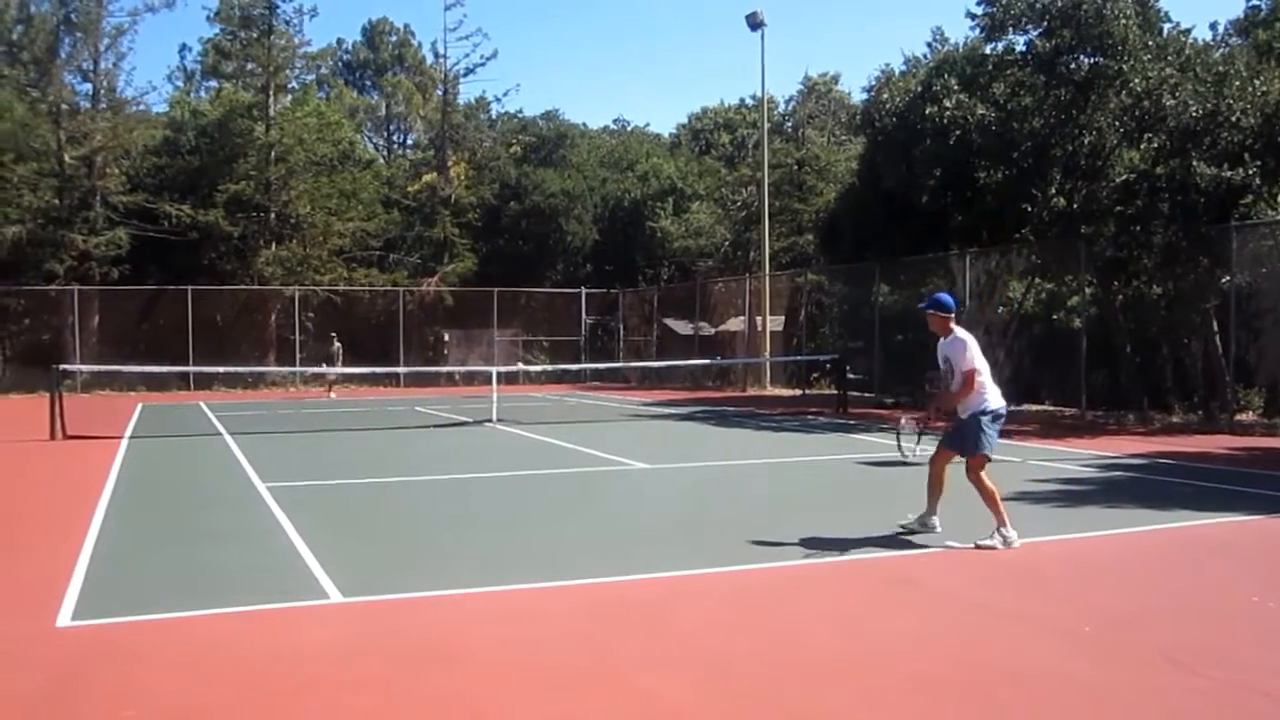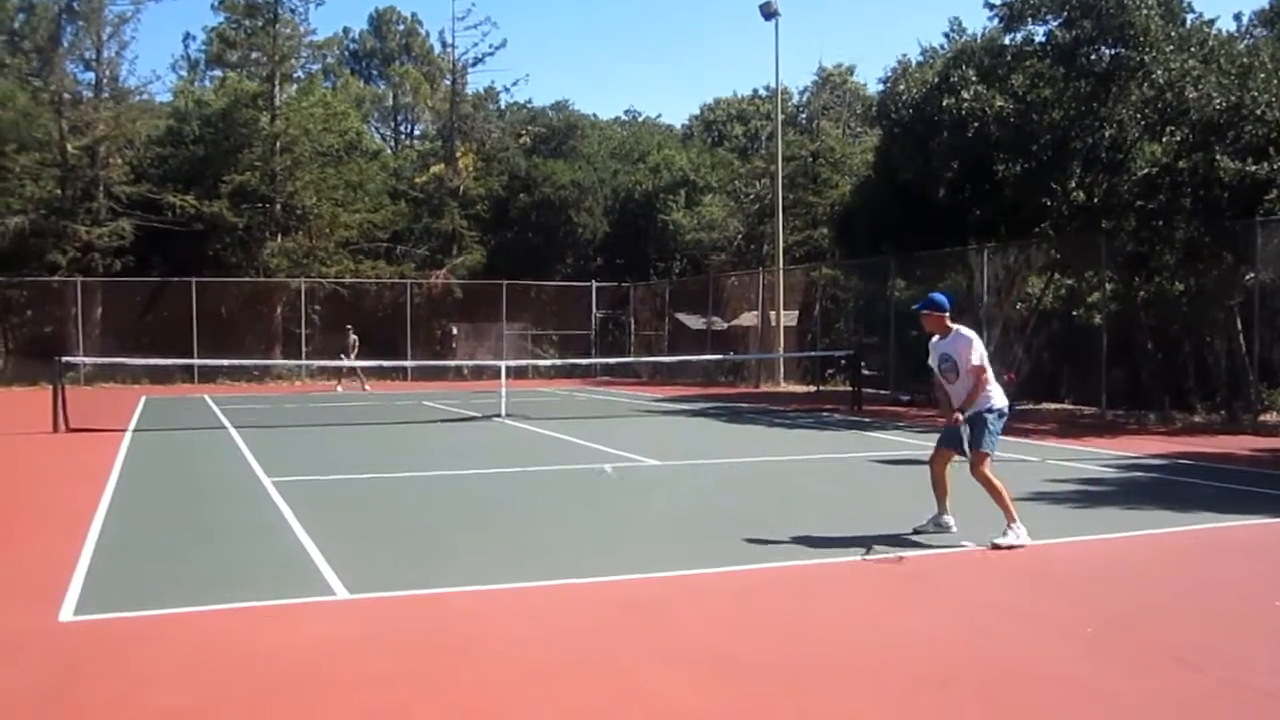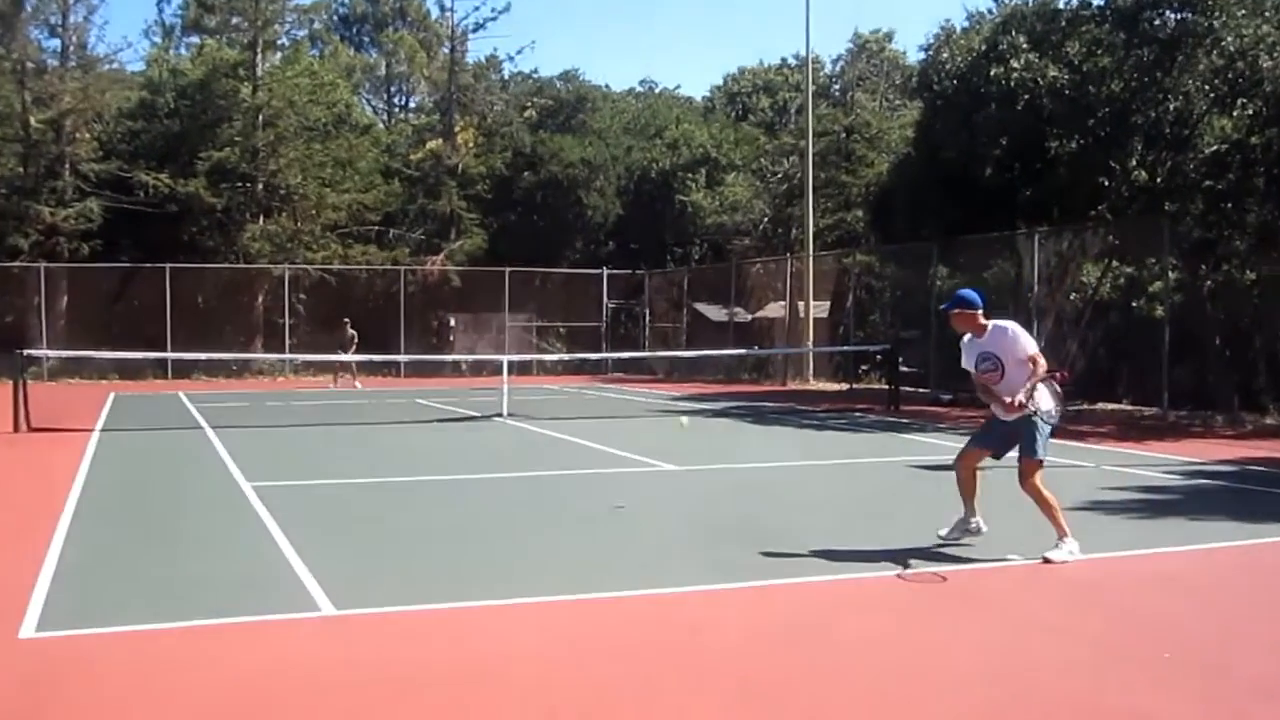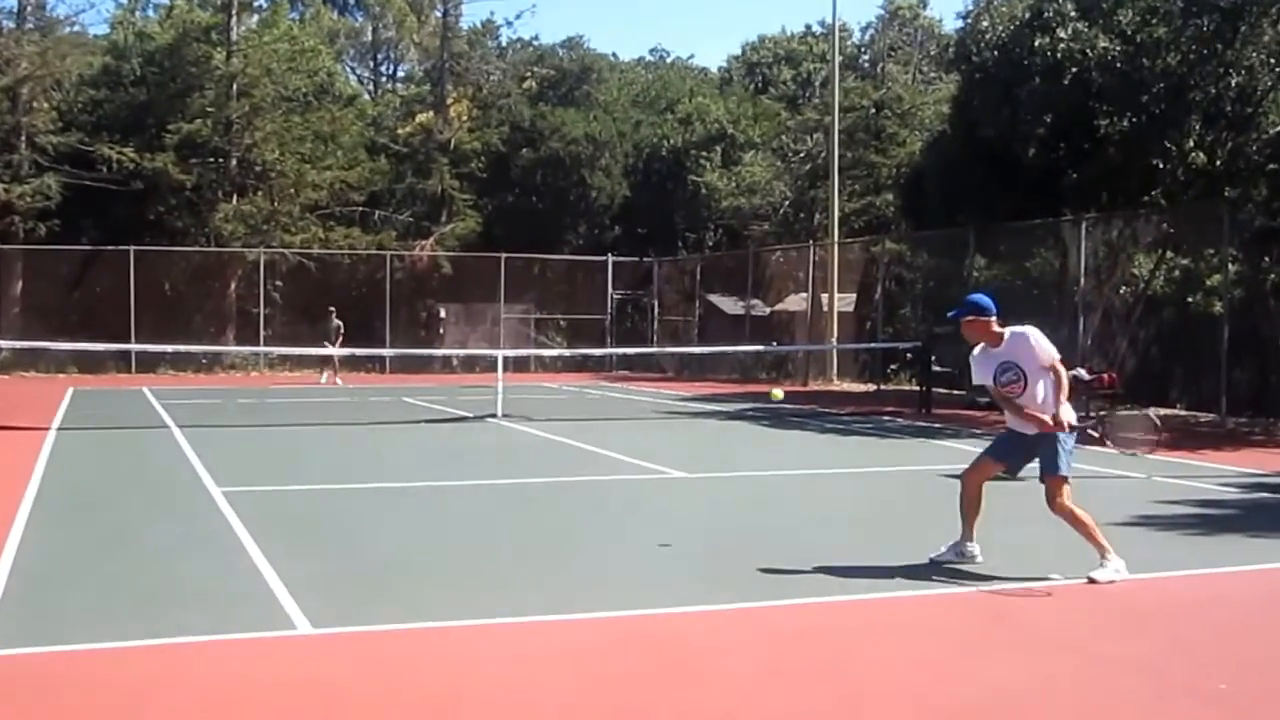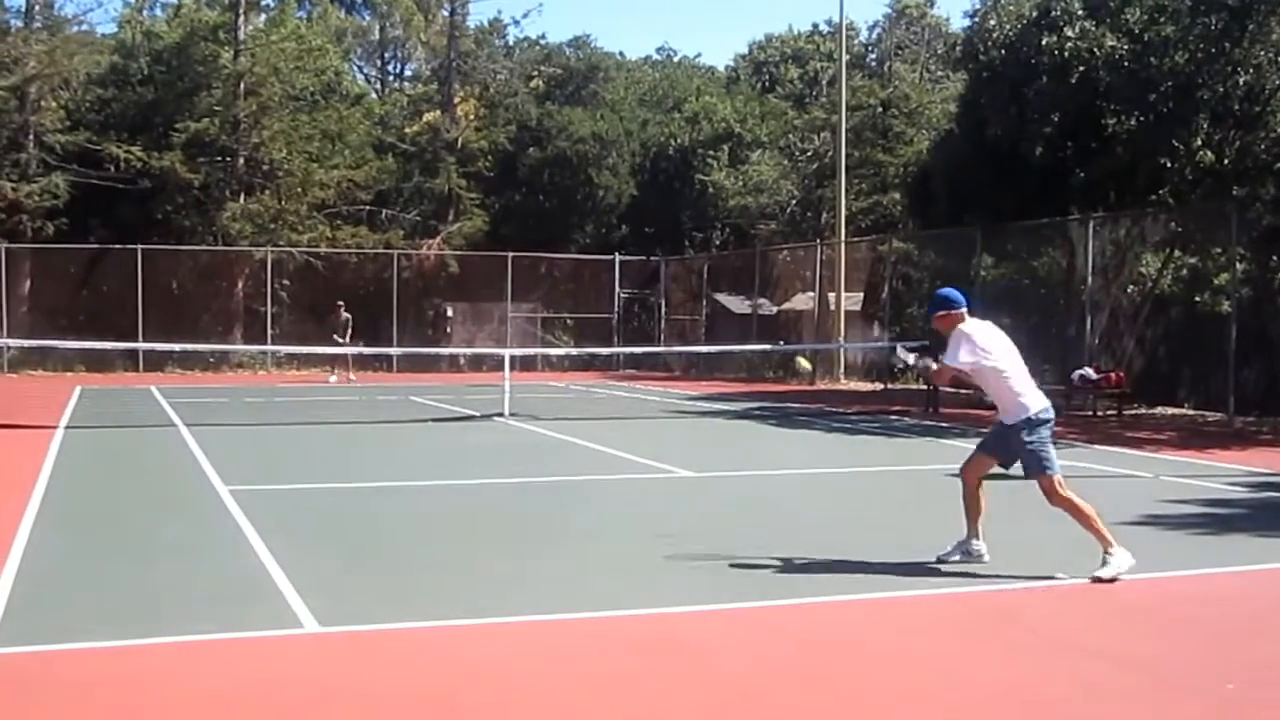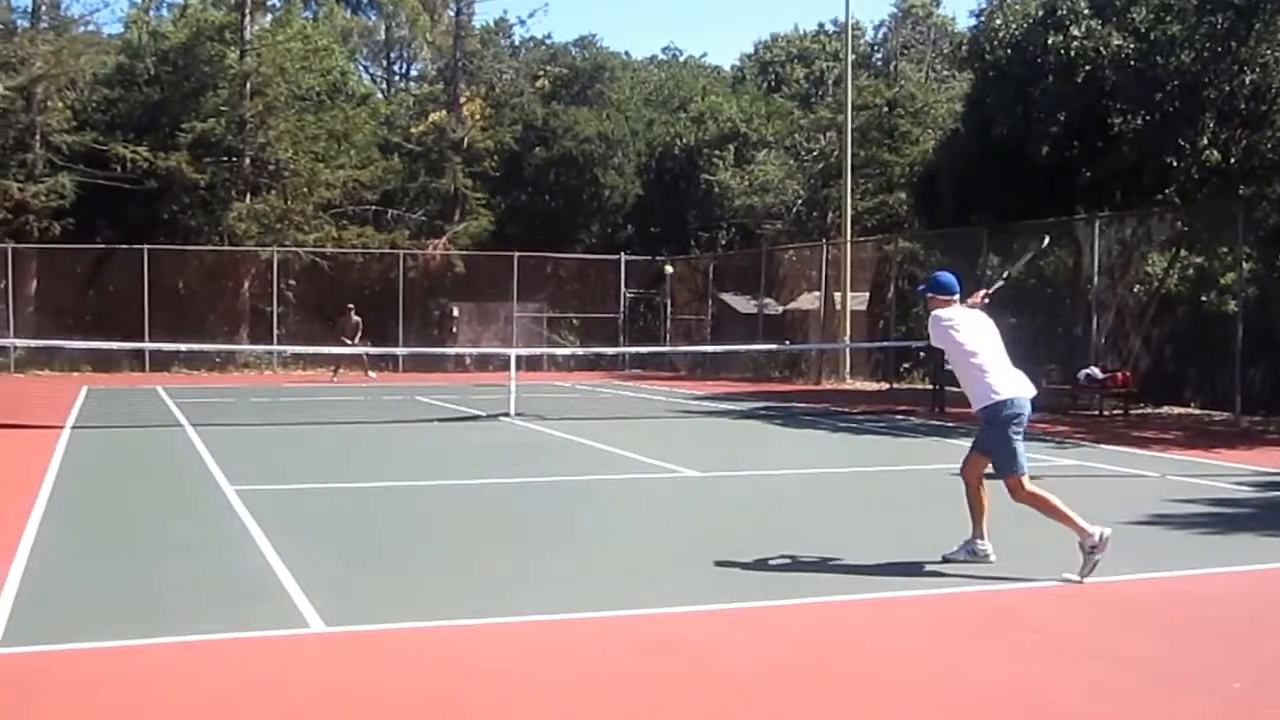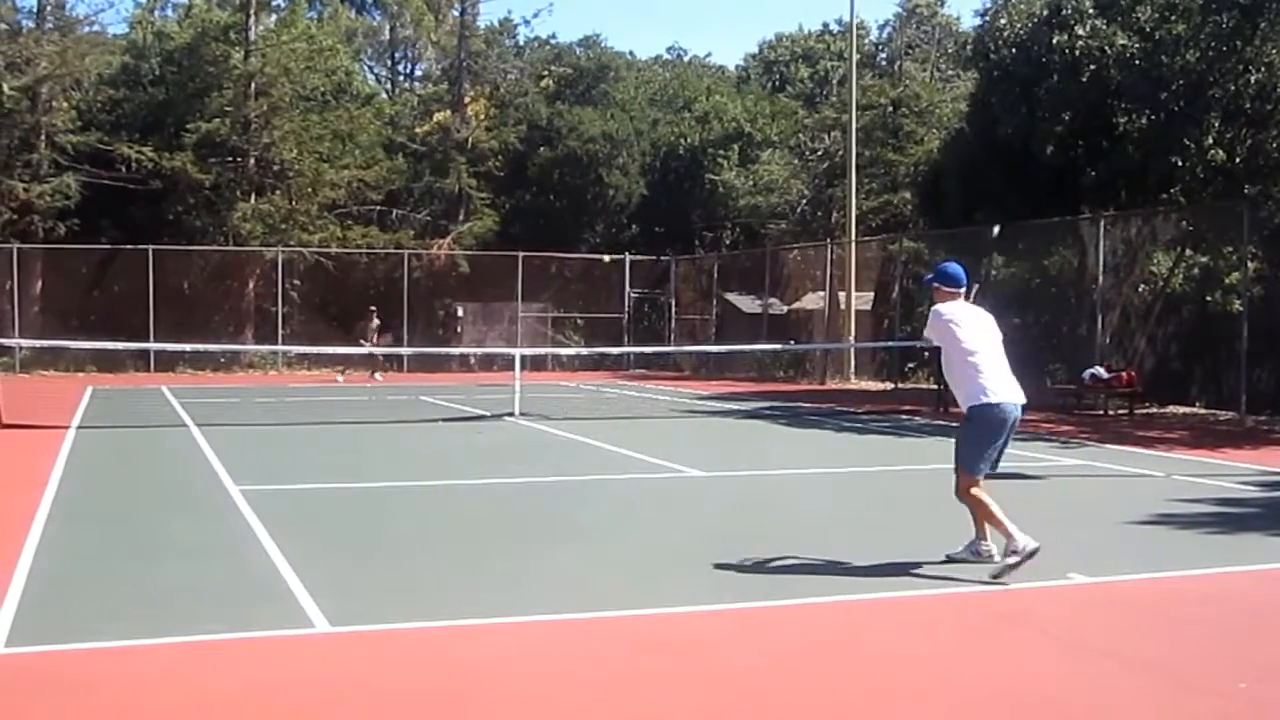
dt=0.2s
person 1, frame 1
left shoulder: (963, 341)
right shoulder: (942, 343)
left elbow: (970, 383)
right elbow: (948, 383)
left wrist: (943, 406)
right wrist: (938, 407)
left hip: (986, 410)
right hip: (966, 413)
left knee: (975, 472)
right knee: (937, 462)
left ankle: (1006, 532)
right ankle: (930, 518)
person 1, frame 2
left shoulder: (966, 337)
right shoulder: (935, 344)
left elbow: (983, 376)
right elbow: (939, 384)
left wrist: (966, 405)
right wrist: (949, 409)
left hip: (989, 409)
right hip: (962, 412)
left knee: (980, 469)
right knee: (937, 461)
left ankle: (1016, 528)
right ankle: (943, 517)
person 1, frame 3
left shoulder: (1008, 331)
right shoulder: (967, 345)
left elbow: (1038, 363)
right elbow: (980, 386)
left wrist: (1024, 394)
right wrist: (1004, 401)
left hip: (1032, 413)
right hip: (1002, 416)
left knee: (1029, 482)
right knee: (963, 463)
left ankle: (1067, 541)
right ankle: (970, 520)
person 1, frame 4
left shoulder: (1027, 337)
right shoulder: (979, 356)
left elbow: (1059, 373)
right elbow: (1005, 400)
left wrist: (1060, 409)
right wrist: (1035, 418)
left hip: (1054, 428)
right hip: (1019, 430)
left knee: (1057, 501)
right knee: (971, 477)
left ankle: (1111, 560)
right ankle: (966, 546)
person 1, frame 5
left shoulder: (965, 333)
right shoulder: (983, 328)
left elbow: (944, 378)
left wrist: (928, 368)
left hip: (1030, 416)
right hip: (1014, 419)
left knee: (1054, 491)
right knee: (970, 472)
left ankle: (1116, 552)
right ankle: (973, 544)
person 1, frame 6
left shoulder: (939, 319)
right shoulder: (980, 317)
left hip: (1000, 406)
right hip: (1018, 399)
left knee: (1018, 487)
right knee: (970, 472)
left ankle: (1089, 534)
right ankle: (978, 543)
person 1, frame 7
left shoulder: (941, 313)
right shoulder: (982, 316)
left elbow: (932, 339)
left hip: (987, 407)
right hip: (1011, 403)
left knee: (966, 487)
right knee: (974, 477)
left ankle: (1017, 541)
right ankle: (983, 543)
